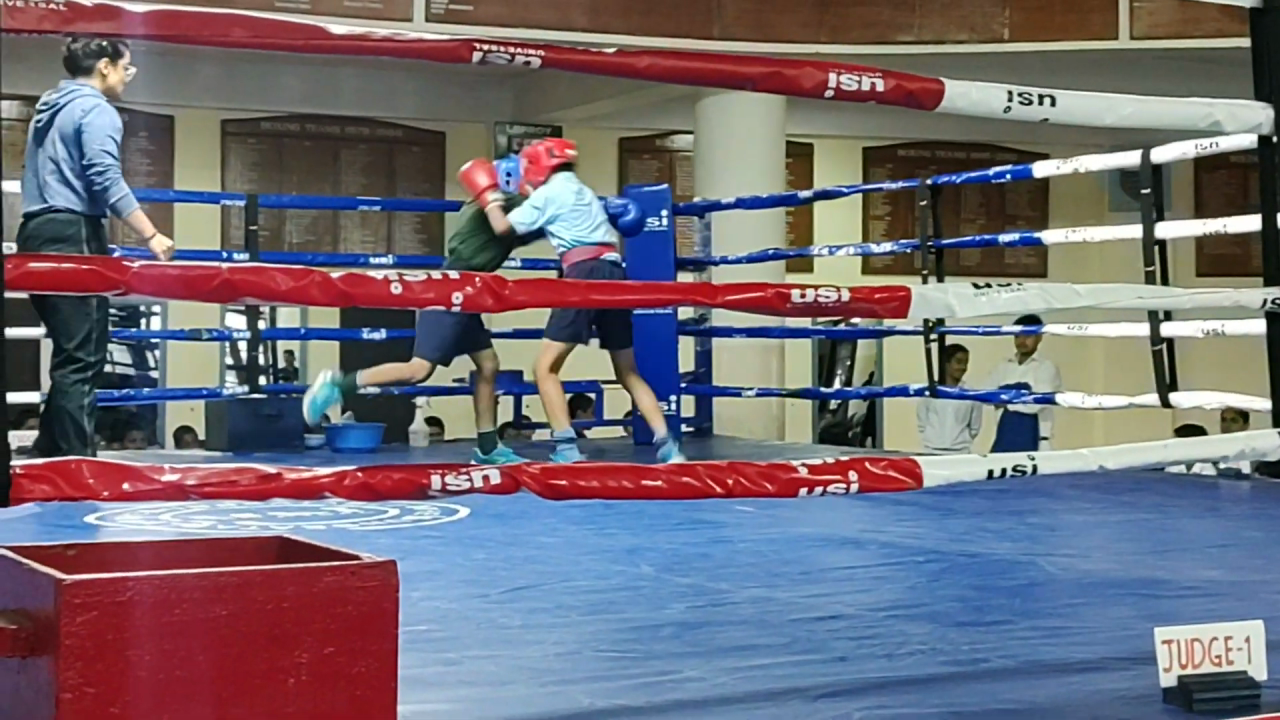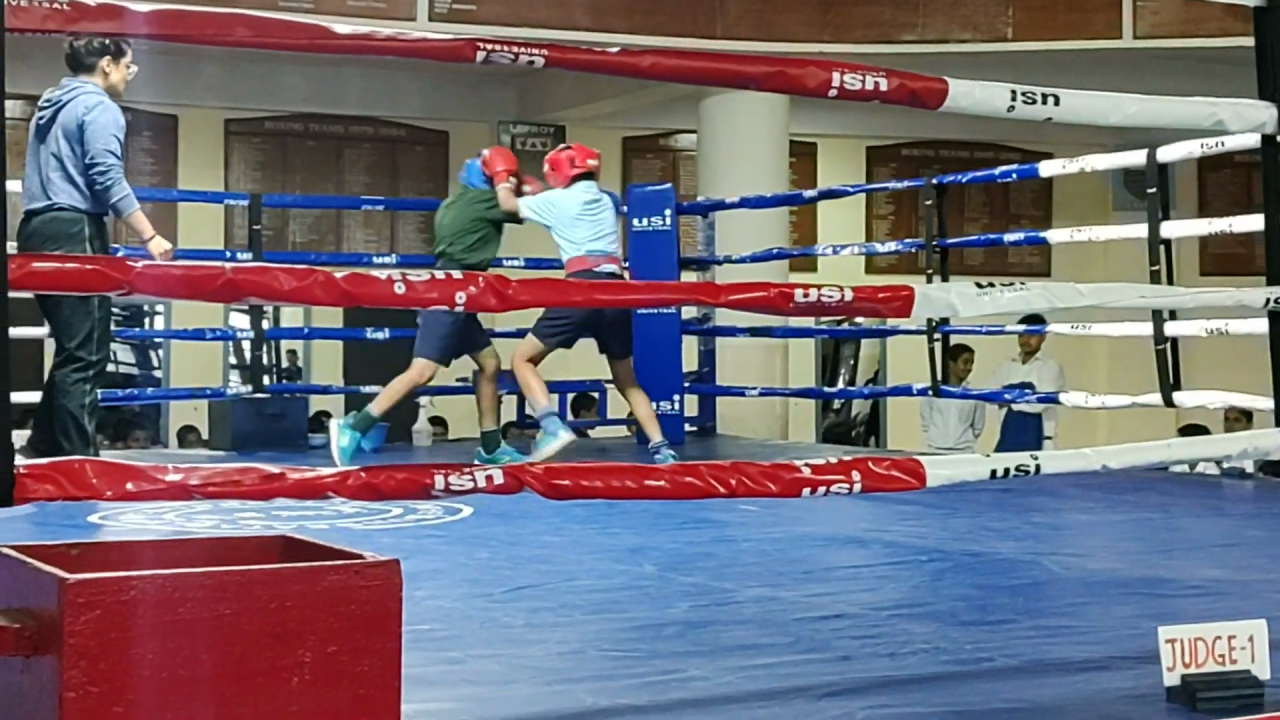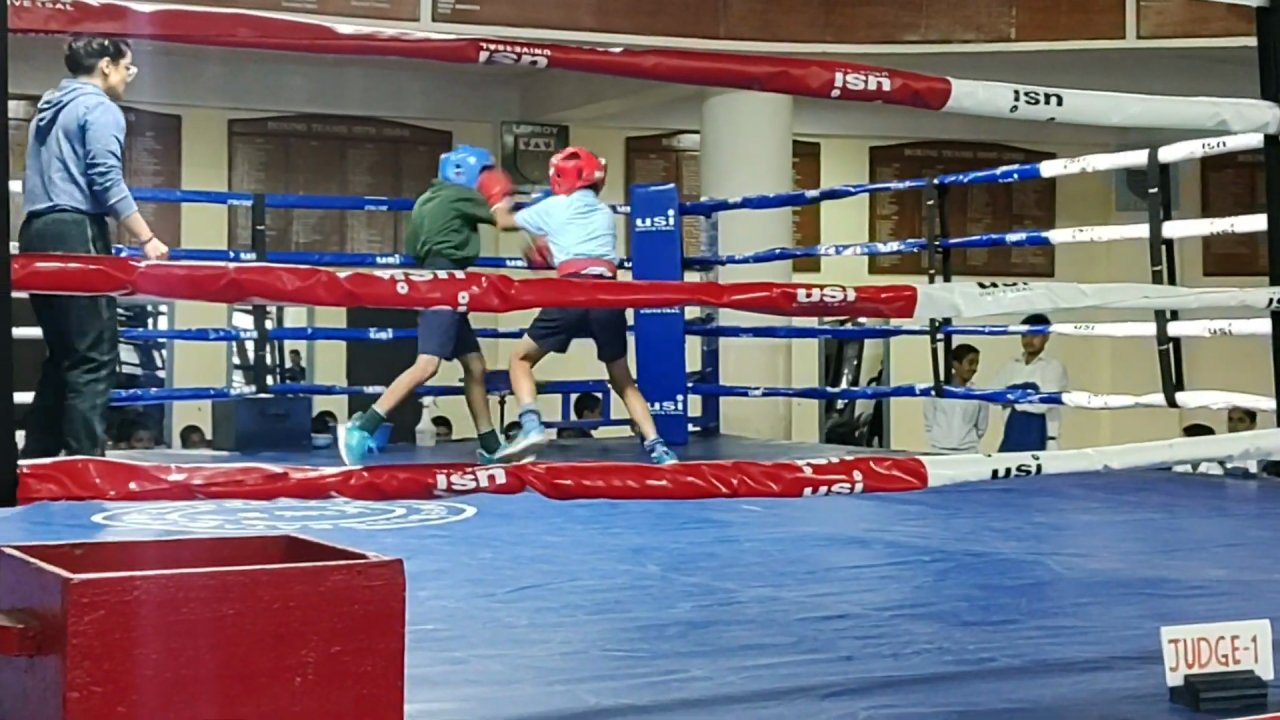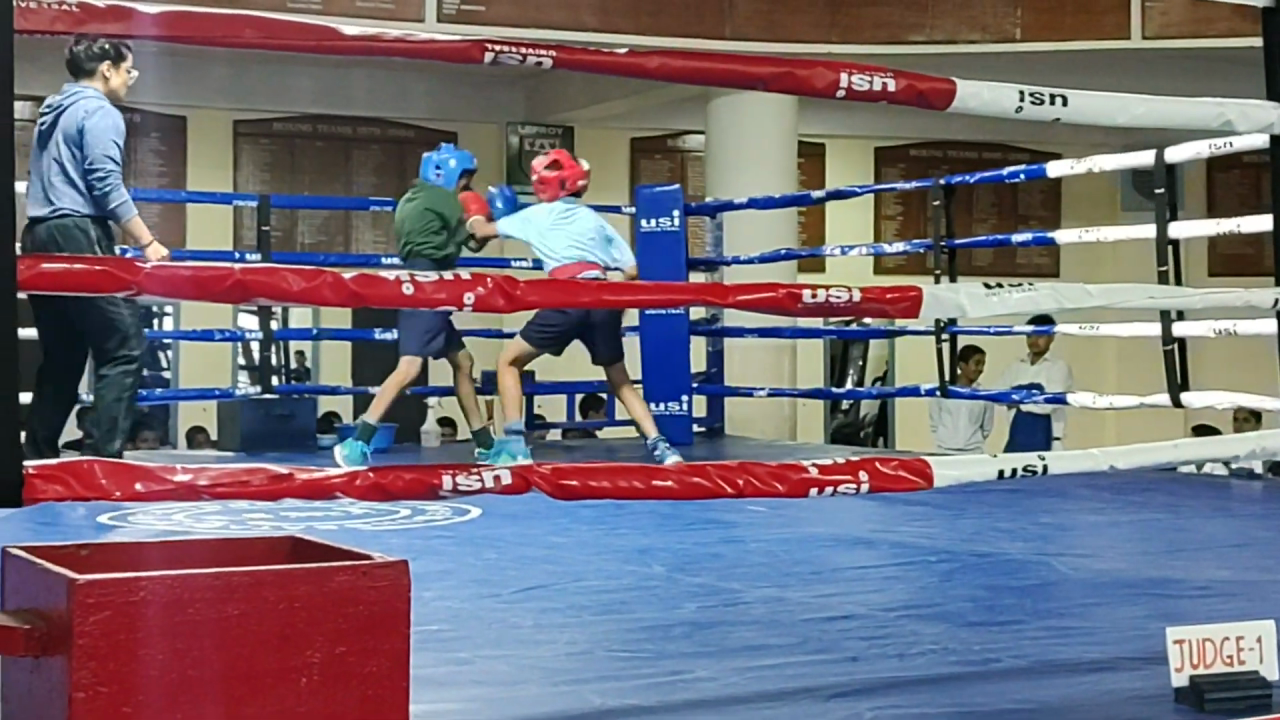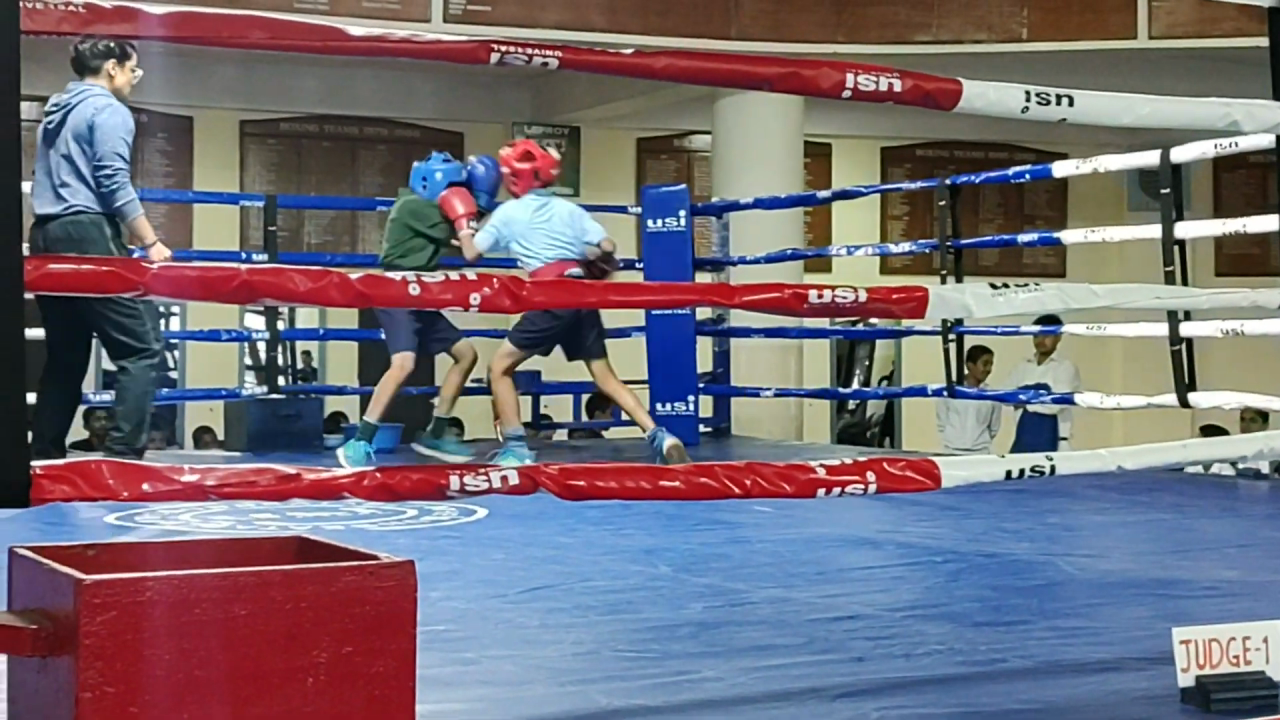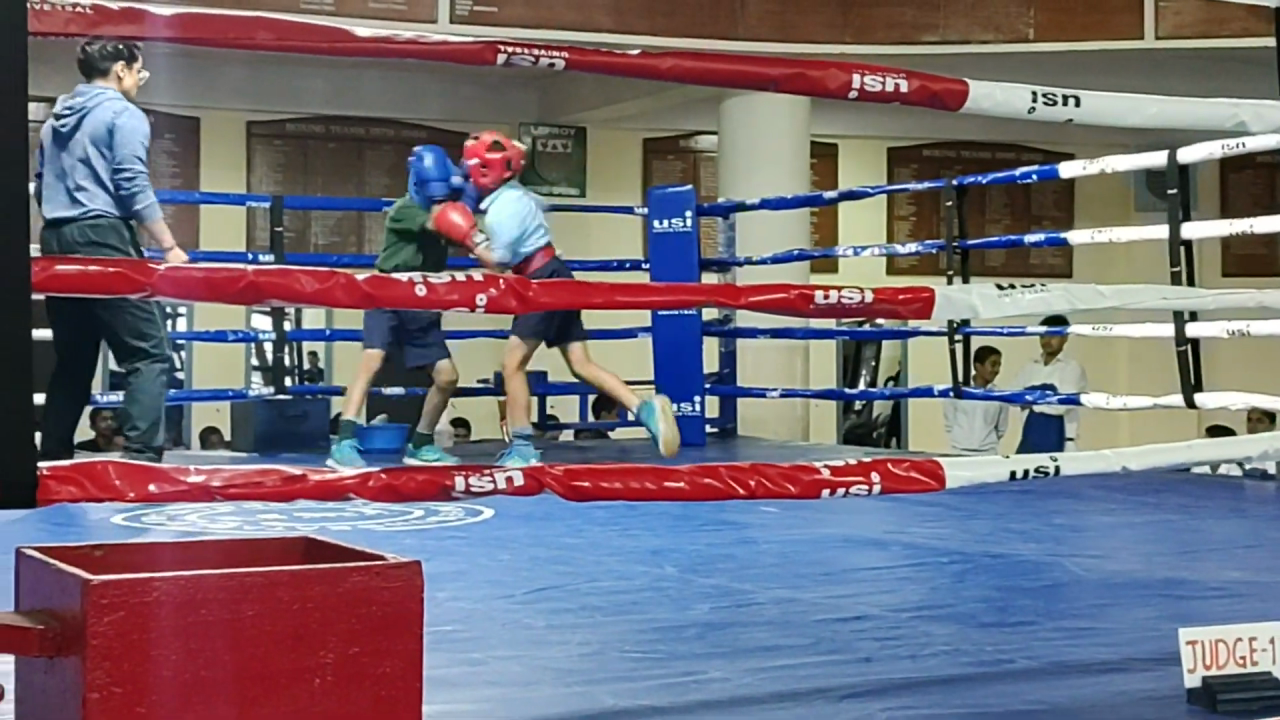
dt=0.1s
person 1, frame 1
left shoulder: (48, 110)
right shoulder: (97, 111)
right elbow: (106, 180)
right wrist: (151, 235)
left hip: (36, 235)
right hip: (70, 237)
left knee: (70, 353)
right knee: (82, 358)
left ankle: (48, 452)
person 1, frame 2
left shoulder: (49, 107)
right shoulder: (100, 108)
right elbow: (107, 180)
right wrist: (150, 237)
left hip: (38, 232)
right hip: (73, 234)
left knee: (72, 353)
right knee: (84, 357)
left ankle: (42, 451)
person 1, frame 3
left shoulder: (48, 111)
right shoulder: (101, 110)
right elbow: (107, 182)
right wrist: (147, 240)
left hip: (38, 236)
right hip: (75, 235)
left knee: (64, 356)
right knee: (92, 360)
left ankle: (36, 458)
person 1, frame 4
left shoulder: (50, 115)
right shoulder: (101, 113)
right elbow: (107, 186)
right wrist: (147, 243)
left hip: (41, 239)
right hip: (79, 239)
left knee: (60, 360)
right knee: (123, 351)
left ankle: (37, 459)
right ankle: (101, 461)
person 1, frame 5
left shoulder: (51, 115)
right shoulder: (110, 112)
left elbow: (43, 182)
right elbow: (115, 185)
right wrist: (152, 243)
left hip: (46, 239)
right hip: (88, 237)
left knee: (64, 360)
right knee: (140, 350)
left ankle: (43, 462)
right ankle: (124, 458)
person 1, frame 6
left shoulder: (56, 119)
right shoulder: (124, 115)
left elbow: (41, 188)
right elbow: (134, 189)
right wrist: (170, 247)
left hip: (57, 242)
right hip: (103, 240)
left knee: (73, 361)
right knee: (149, 354)
left ankle: (52, 462)
right ankle: (141, 458)
person 2, frame 1
left shoulder: (550, 193)
right shoulder: (585, 192)
left elbow: (502, 227)
left wrist: (486, 194)
right wrist: (532, 193)
left hip: (584, 277)
right hip: (615, 277)
left knee: (546, 368)
right knee: (628, 374)
left ankle: (567, 451)
right ankle: (667, 446)
person 2, frame 2
left shoulder: (558, 199)
right shoulder: (605, 201)
left elbow: (510, 205)
left wrist: (502, 179)
right wrist: (534, 191)
left knee: (522, 360)
right knee: (626, 381)
left ankle: (553, 427)
right ankle: (663, 452)
person 2, frame 3
left shoulder: (552, 208)
right shoulder: (607, 215)
left elbow: (507, 220)
left wrist: (499, 202)
left knee: (519, 358)
right knee: (623, 381)
left ankle: (531, 426)
right ankle: (659, 449)
person 2, frame 4
left shoulder: (535, 216)
right shoulder: (596, 220)
left elbow: (485, 231)
right elbow: (631, 270)
left wrist: (474, 220)
left knee: (507, 361)
right knee: (621, 383)
left ankle: (513, 445)
right ankle: (661, 448)
person 2, frame 5
left shoulder: (507, 214)
right shoulder: (567, 208)
left elbow: (471, 254)
right elbow: (607, 246)
left wrist: (463, 226)
right wrist: (602, 263)
left knee: (500, 368)
right knee: (607, 380)
left ankle: (515, 448)
right ankle: (659, 437)
person 2, frame 6
left shoulder: (502, 211)
right shoulder: (519, 194)
left elbow: (497, 263)
left wrist: (472, 239)
left hip: (543, 284)
right hip: (557, 280)
left knee: (513, 364)
right knee: (584, 366)
left ankle: (522, 447)
right ankle: (647, 410)
person 3, frame 1
left shoulder: (493, 207)
right shoulder: (499, 204)
left knee: (489, 365)
right knee: (418, 369)
left ankle: (487, 447)
right ankle: (339, 384)
person 3, frame 2
left shoulder: (453, 205)
right shoulder: (485, 200)
left knee: (490, 364)
right knee: (423, 371)
left ankle: (491, 447)
right ankle: (353, 428)
person 3, frame 3
left shoulder: (428, 201)
right shoulder: (460, 196)
left knee: (476, 368)
right knee: (426, 366)
left ankle: (491, 448)
right ankle: (360, 431)
person 3, frame 4
left shoulder: (411, 201)
right shoulder: (441, 198)
right elbow: (476, 242)
left knee: (464, 364)
right knee: (410, 368)
left ankle: (485, 445)
right ankle: (357, 441)
person 3, frame 5
left shoulder: (430, 210)
right shoulder: (412, 207)
right elbow: (455, 236)
left knee: (466, 357)
right knee: (403, 366)
left ankle: (438, 434)
right ankle: (358, 444)
person 3, frame 6
right shoulder: (403, 211)
left hip: (422, 308)
left knee: (447, 376)
right knee: (372, 361)
left ankle: (421, 445)
right ankle: (344, 443)
